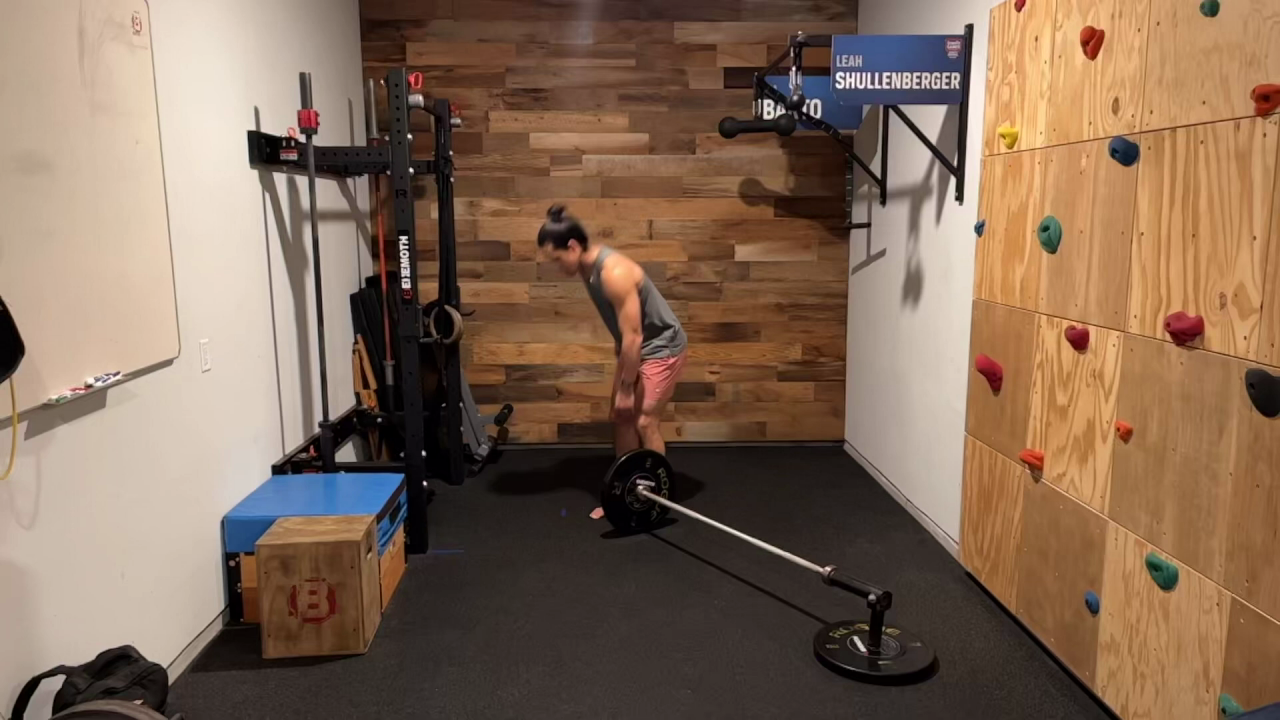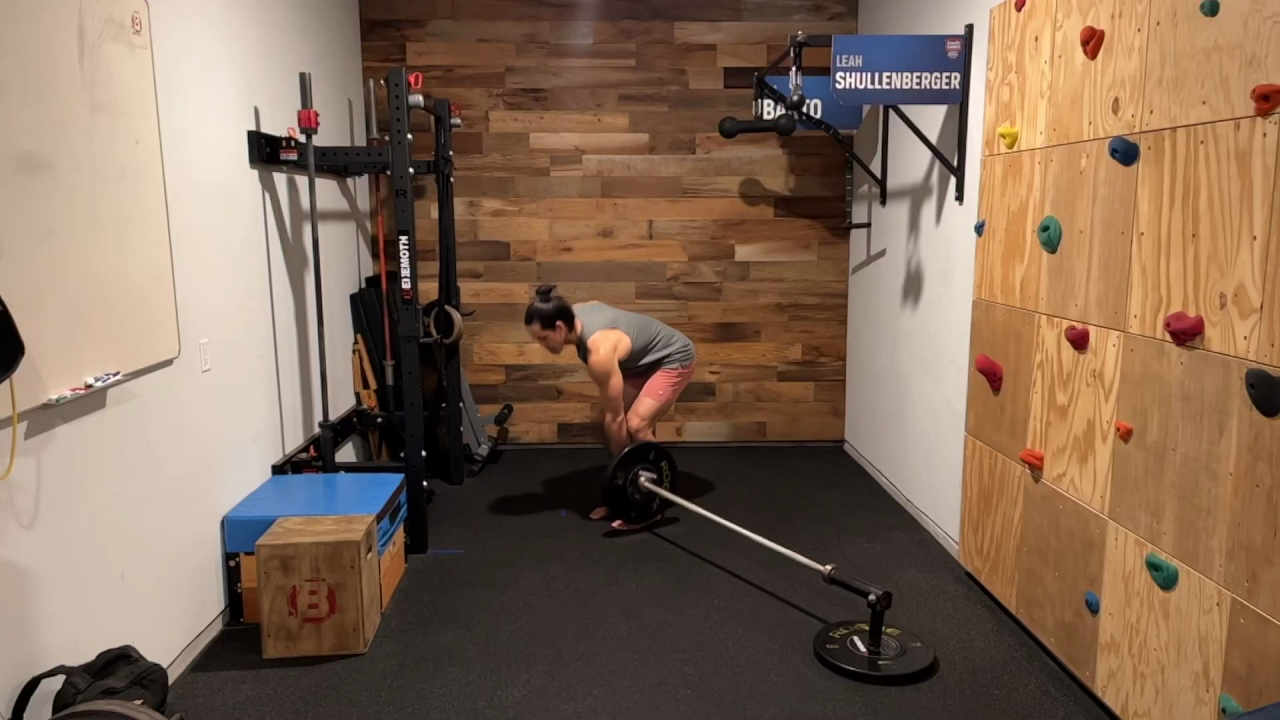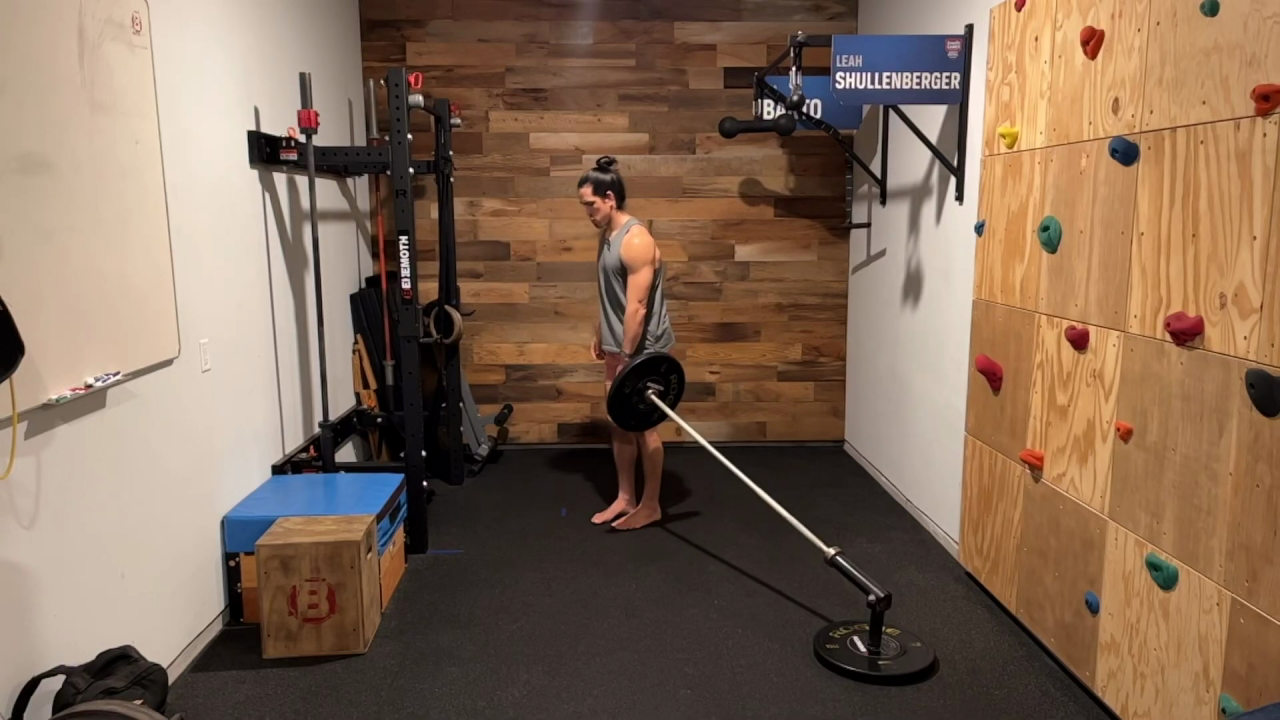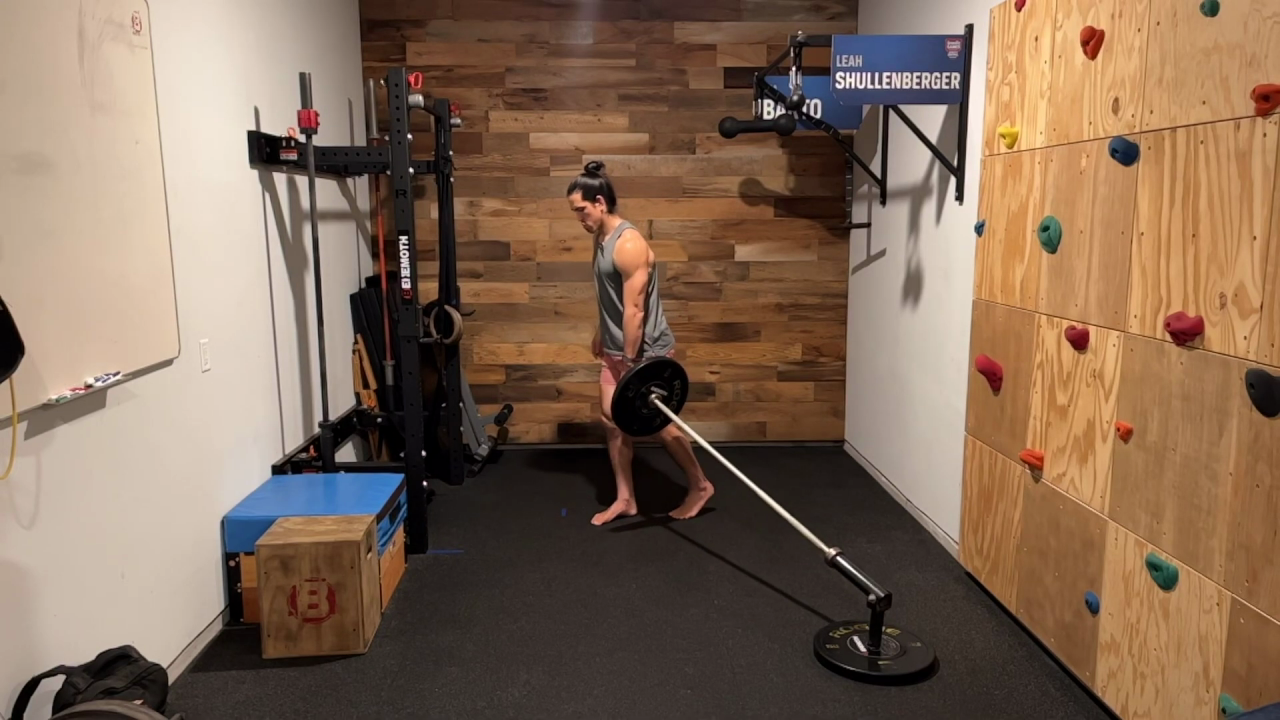
dt=1s
person 1, frame 1
left shoulder: (614, 272)
right shoulder: (590, 265)
left elbow: (633, 337)
left wrist: (627, 390)
left hip: (662, 346)
right hip: (640, 345)
left knee: (643, 421)
right knee: (620, 417)
person 1, frame 2
left shoulder: (600, 350)
right shoulder: (576, 314)
left elbow: (615, 416)
left hip: (673, 359)
right hip: (646, 358)
left knee: (636, 423)
right knee: (614, 423)
person 1, frame 3
left shoulder: (636, 241)
right shoulder: (607, 235)
left elbow: (638, 307)
left wrist: (629, 358)
right wrist: (600, 335)
left hip: (643, 350)
right hip: (618, 348)
left knee: (642, 427)
right knee: (618, 424)
left ankle: (650, 505)
right ankle: (626, 498)
person 1, frame 4
left shoulder: (629, 244)
right shoulder: (601, 238)
left elbow: (635, 310)
left wrist: (632, 364)
right wrist: (599, 334)
left hip: (645, 352)
right hip: (616, 350)
left knee: (659, 424)
right knee: (613, 422)
left ankle: (700, 486)
right ankle: (625, 499)
